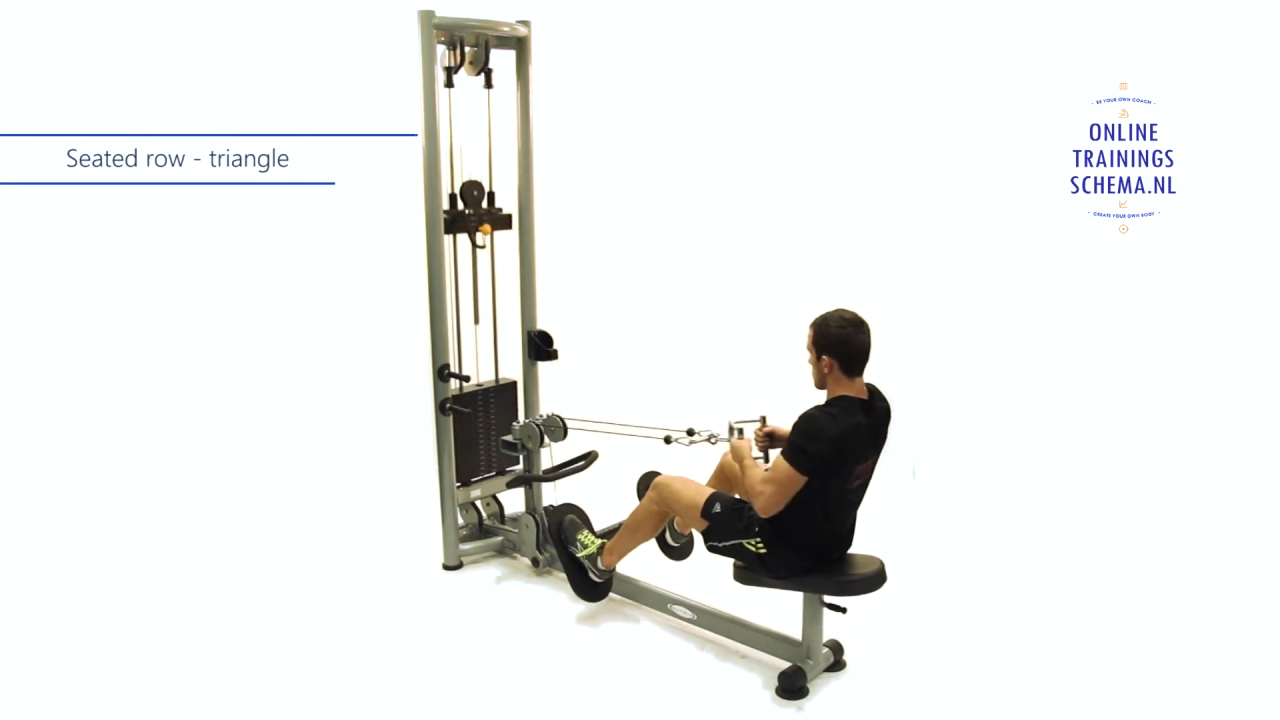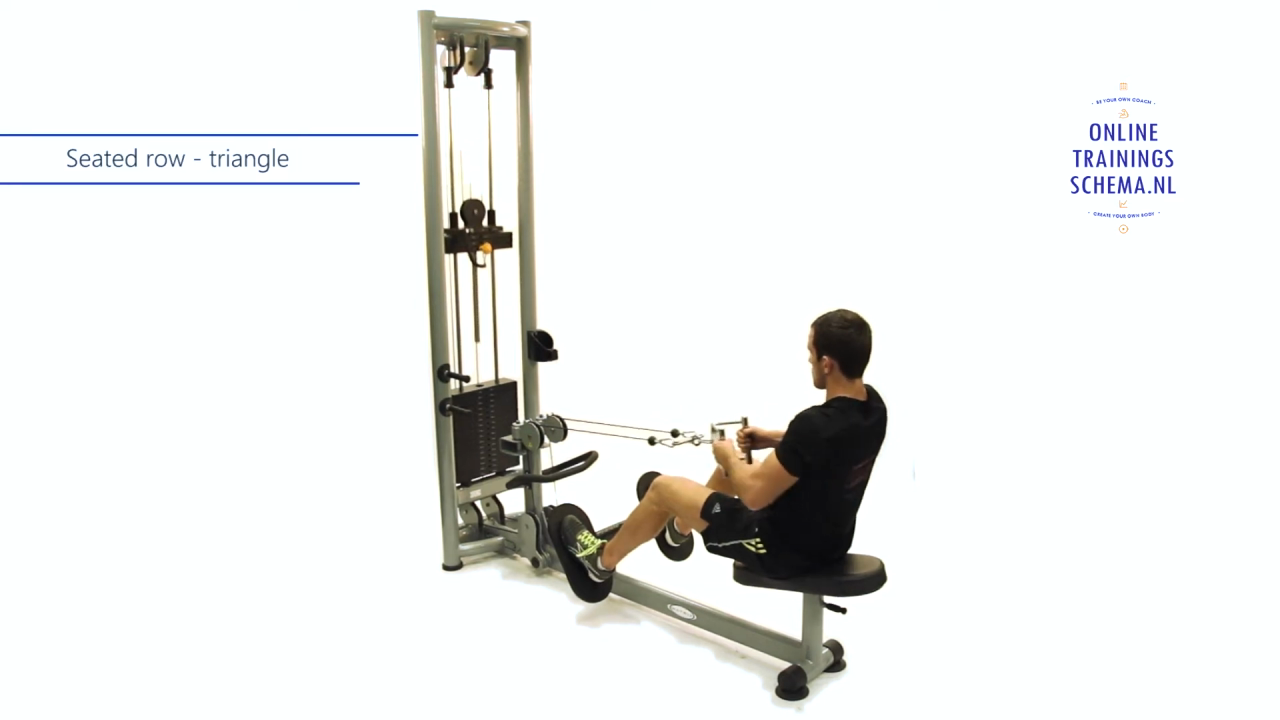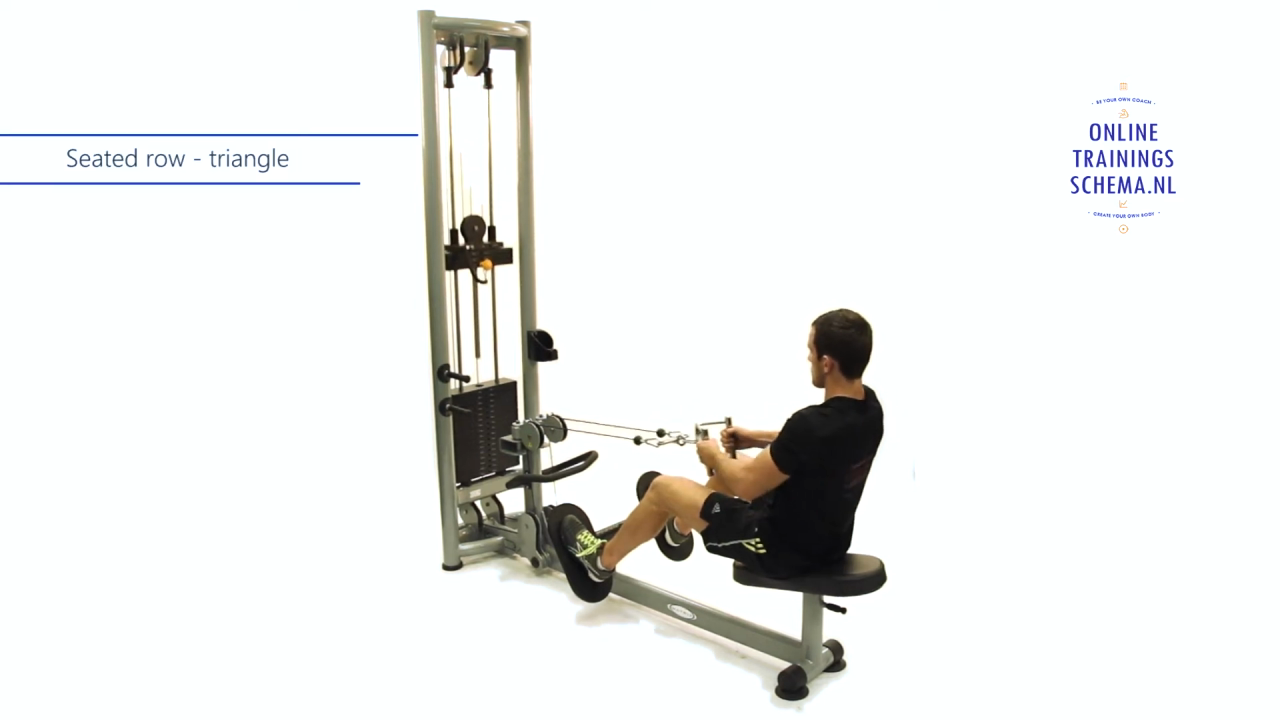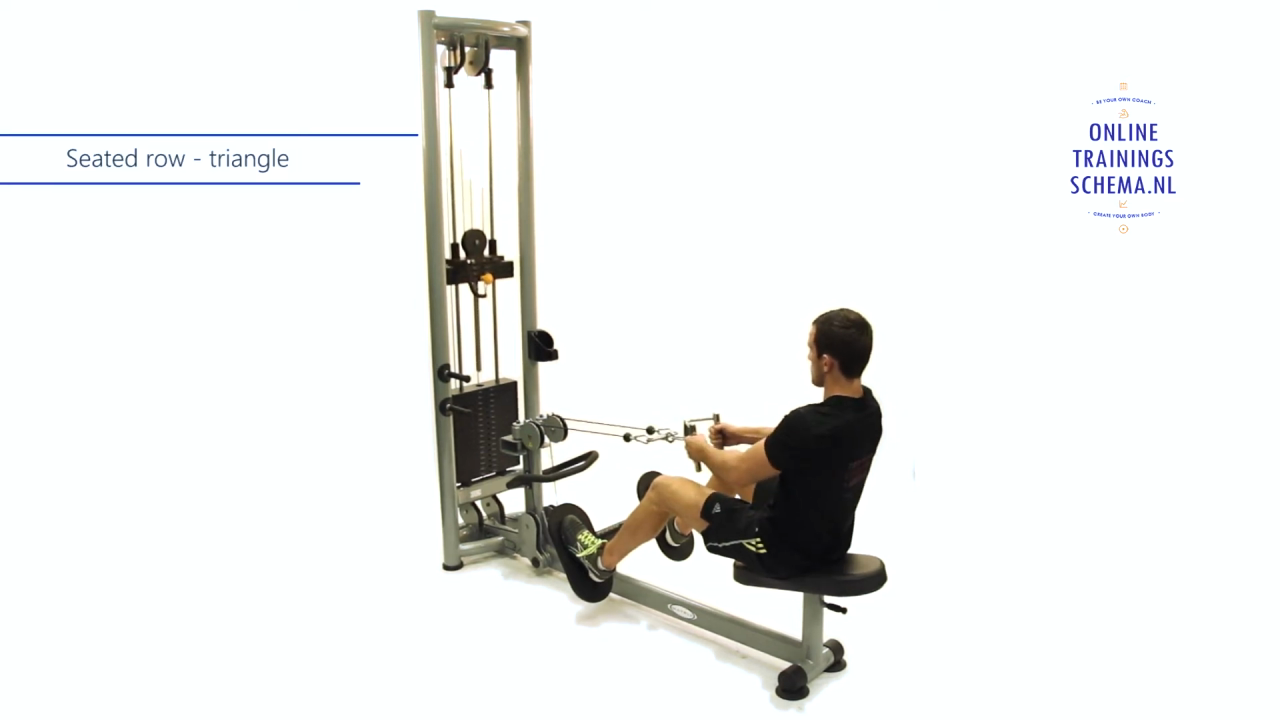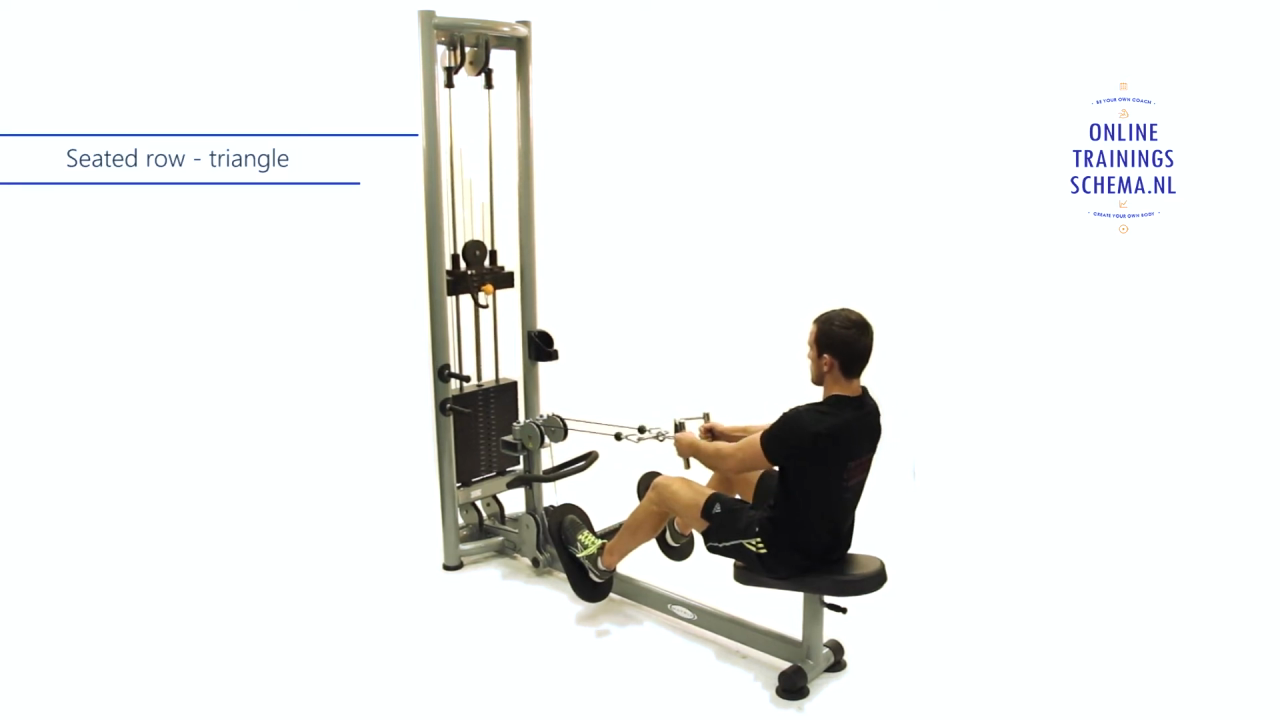
dt=0.2s
person 1, frame 1
left shoulder: (820, 423)
right shoulder: (876, 405)
left elbow: (764, 501)
left wrist: (745, 456)
right wrist: (790, 440)
left hip: (785, 548)
right hip: (829, 539)
left knee: (663, 487)
right knee: (728, 464)
left ankle: (603, 560)
right ankle: (679, 527)
person 1, frame 2
left shoulder: (816, 424)
right shoulder: (872, 406)
left elbow: (754, 495)
left wrist: (728, 456)
right wrist: (775, 440)
left hip: (784, 548)
right hip: (829, 539)
left knee: (663, 487)
right knee: (729, 467)
left ankle: (603, 560)
right ankle: (679, 527)
person 1, frame 3
left shoulder: (814, 423)
right shoulder: (868, 406)
left elbow: (745, 485)
left wrist: (712, 455)
right wrist: (758, 439)
left hip: (783, 548)
right hip: (827, 539)
left knee: (663, 488)
right knee: (730, 465)
left ankle: (603, 559)
right ankle: (679, 527)
person 1, frame 4
left shoulder: (812, 422)
right shoulder: (866, 407)
left elbow: (738, 475)
left wrist: (702, 450)
right wrist: (743, 434)
left hip: (784, 547)
right hip: (827, 539)
left knee: (663, 488)
right knee: (731, 460)
left ankle: (603, 560)
right ankle: (679, 527)
person 1, frame 5
left shoulder: (810, 422)
right shoulder: (864, 407)
left elbow: (732, 462)
left wrist: (692, 446)
right wrist: (731, 433)
left hip: (784, 547)
right hip: (828, 538)
left knee: (664, 488)
right knee: (731, 457)
left ankle: (603, 560)
right ankle: (680, 527)
